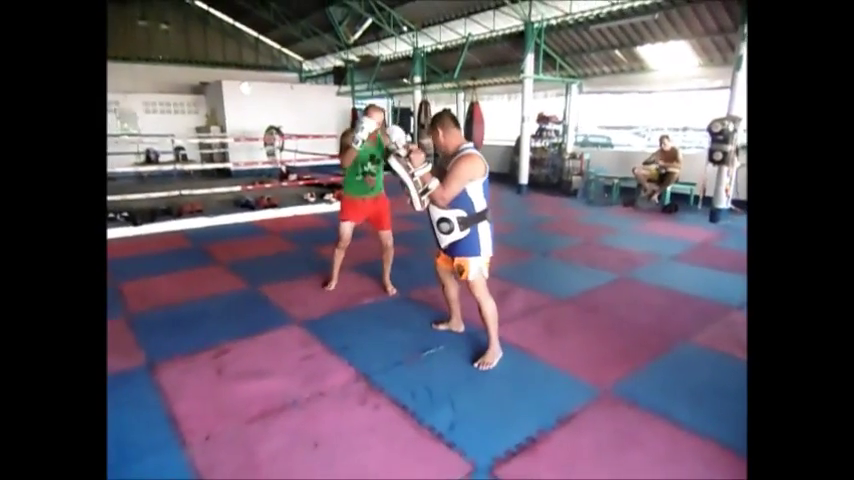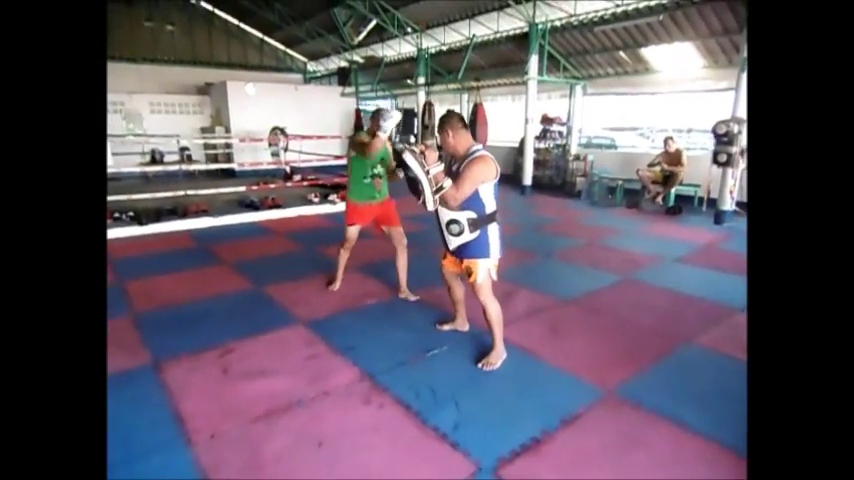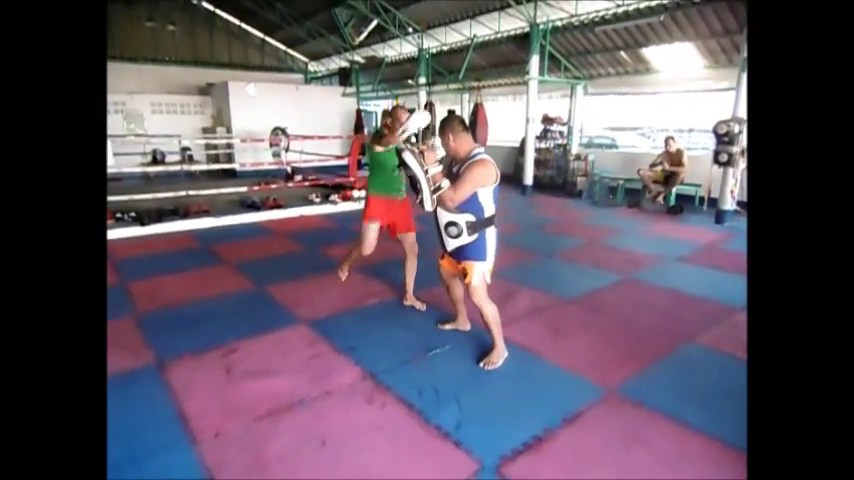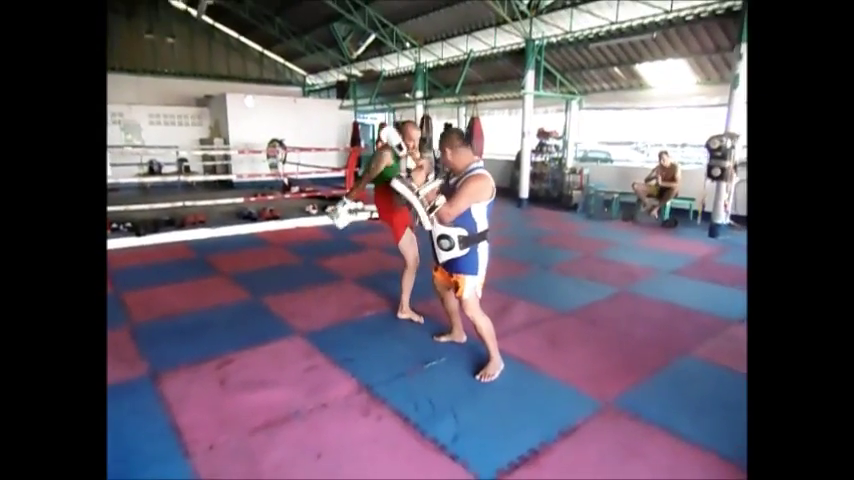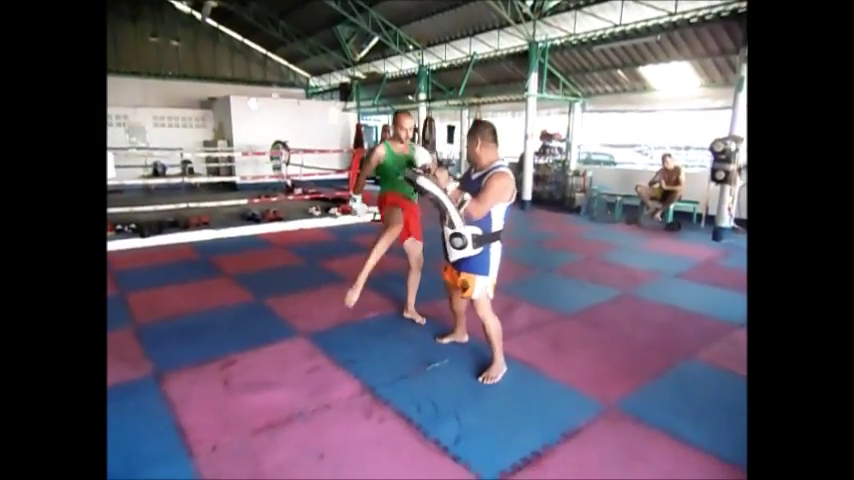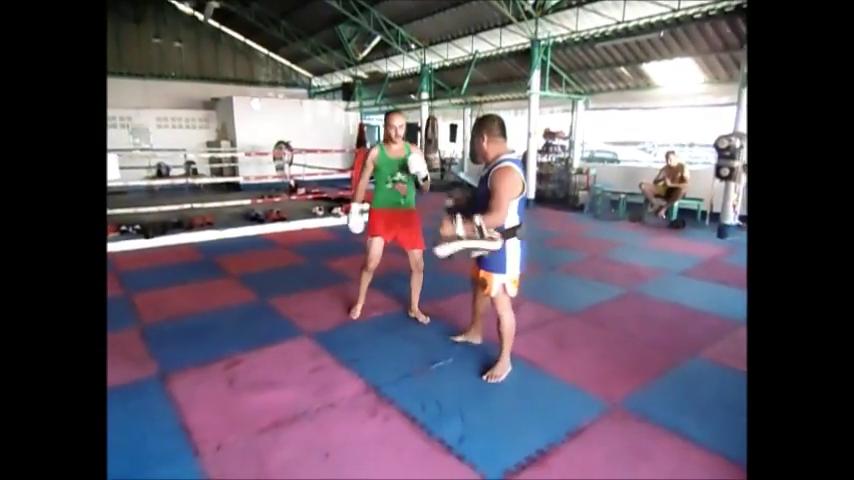
dt=0.2s
person 1, frame 1
left shoulder: (468, 160)
right shoulder: (451, 158)
left elbow: (442, 197)
right elbow: (439, 185)
left wrist: (420, 169)
right wrist: (420, 167)
left hip: (472, 236)
right hip: (454, 234)
left knee: (479, 292)
right knee: (445, 274)
left ankle: (494, 346)
right ankle: (456, 321)
person 1, frame 2
left shoulder: (480, 162)
right shoulder: (456, 159)
left elbow: (453, 199)
right elbow: (443, 194)
left wrist: (433, 167)
right wrist: (429, 167)
left hip: (480, 239)
left knee: (484, 294)
right knee: (450, 274)
left ankle: (499, 347)
right ankle: (460, 321)
person 1, frame 3
left shoulder: (481, 165)
right shoulder: (457, 161)
left elbow: (450, 200)
right elbow: (442, 195)
left wrist: (432, 168)
right wrist: (429, 168)
left hip: (478, 240)
left knee: (478, 296)
right knee: (448, 275)
left ankle: (499, 347)
right ankle: (461, 320)
person 1, frame 4
left shoulder: (478, 180)
right shoulder: (456, 175)
left elbow: (446, 215)
right elbow: (441, 204)
left hip: (471, 253)
left knee: (471, 309)
right knee: (443, 288)
left ankle: (495, 359)
right ankle: (457, 332)
person 1, frame 5
left shoulder: (501, 178)
right shoulder: (475, 170)
left elbow: (474, 211)
right elbow: (459, 198)
left wrist: (447, 186)
right wrist: (444, 185)
left hip: (482, 253)
left knee: (482, 309)
right knee: (454, 290)
left ankle: (499, 361)
right ankle: (459, 332)
person 1, frame 6
left shoulder: (506, 172)
right shoulder: (495, 165)
left elbow: (497, 217)
left wrist: (457, 227)
left hip: (502, 249)
left knee: (501, 305)
right knee: (480, 290)
left ankle: (504, 360)
right ankle: (474, 332)
person 2, frame 1
left shoulder: (383, 138)
right shoulder: (349, 135)
right elbow: (344, 163)
right wrist: (358, 139)
left hip: (377, 198)
right hip: (352, 199)
left knee: (388, 243)
right knee: (343, 243)
left ankle: (386, 279)
right ankle: (334, 278)
person 2, frame 2
left shoulder: (386, 145)
right shoulder: (358, 139)
left elbow: (391, 173)
right elbow: (368, 152)
right wrist: (382, 131)
left hip: (382, 202)
right hip: (358, 204)
left knee: (401, 242)
right knee: (348, 243)
left ankle: (403, 288)
right ankle: (338, 278)
person 2, frame 3
left shoulder: (400, 143)
right shoulder: (379, 137)
right elbow: (390, 140)
left hip: (399, 202)
right hip: (378, 201)
left knee: (412, 250)
right knee: (366, 250)
left ankle: (409, 296)
right ankle: (345, 265)
person 2, frame 4
left shoulder: (414, 154)
right shoulder: (386, 154)
left elbow: (421, 174)
right elbow: (365, 179)
right wrist: (347, 199)
left hip: (400, 208)
right hip: (388, 197)
left knee: (413, 261)
left ankle: (404, 308)
person 2, frame 5
left shoulder: (417, 150)
right shoulder: (381, 150)
right elbow: (364, 174)
right wrist: (356, 197)
left hip: (411, 208)
right hip: (391, 200)
left knee: (417, 261)
right knee: (395, 226)
left ankle: (410, 308)
right ankle: (360, 282)
person 2, frame 6
left shoulder: (414, 151)
right shoulder: (375, 152)
left elbow: (425, 188)
right elbow: (363, 182)
left wrist: (423, 176)
right wrist: (354, 210)
left hip: (408, 214)
right hip: (381, 214)
left knee: (417, 265)
right knee: (371, 264)
left ankle: (414, 308)
right ankle: (360, 302)
